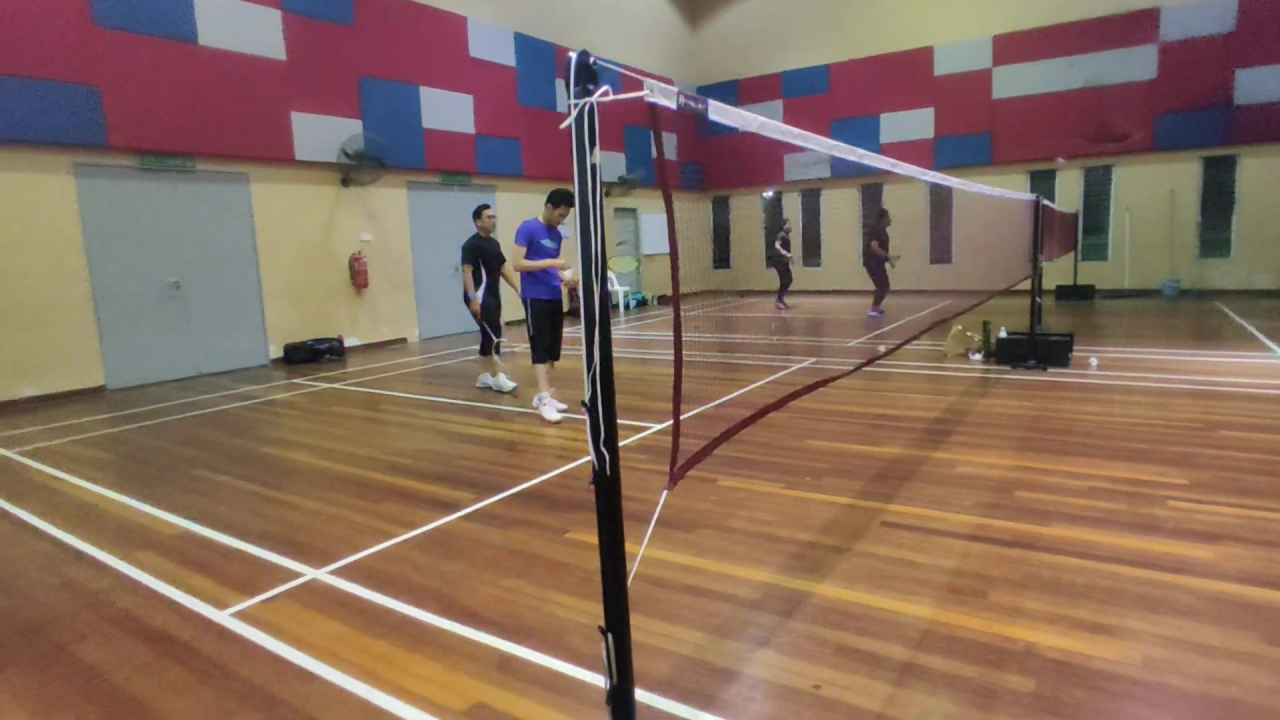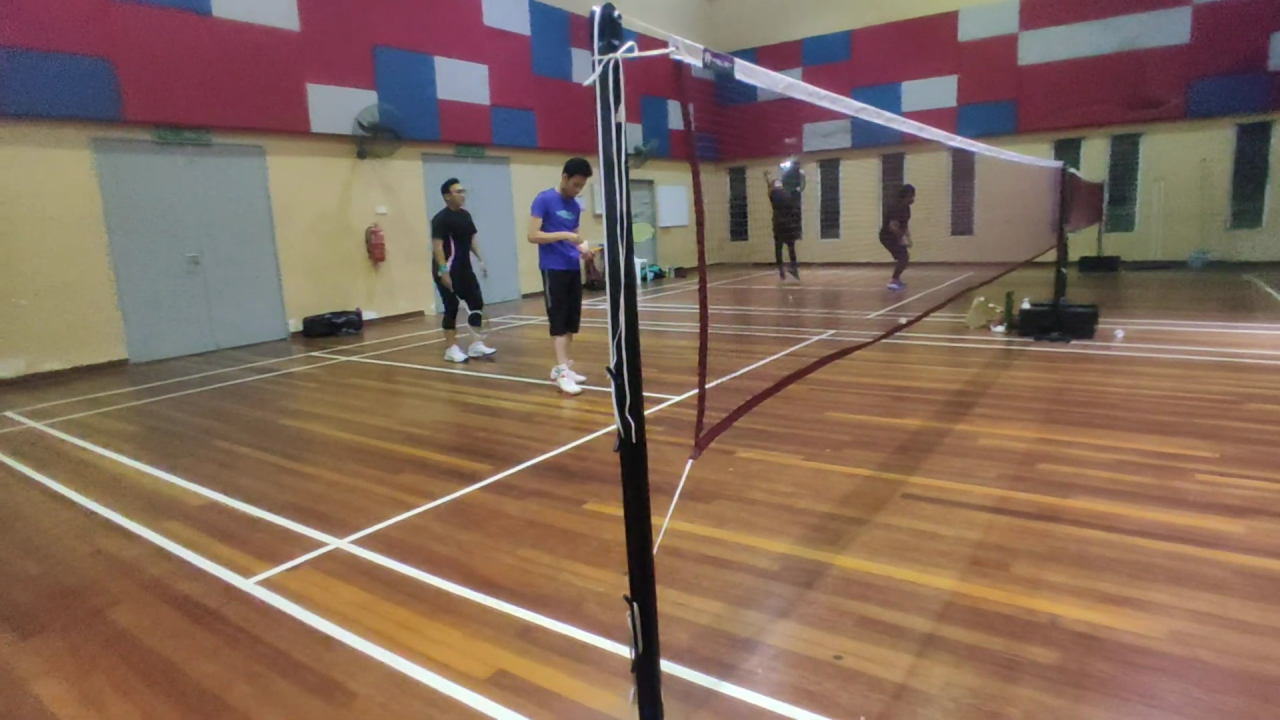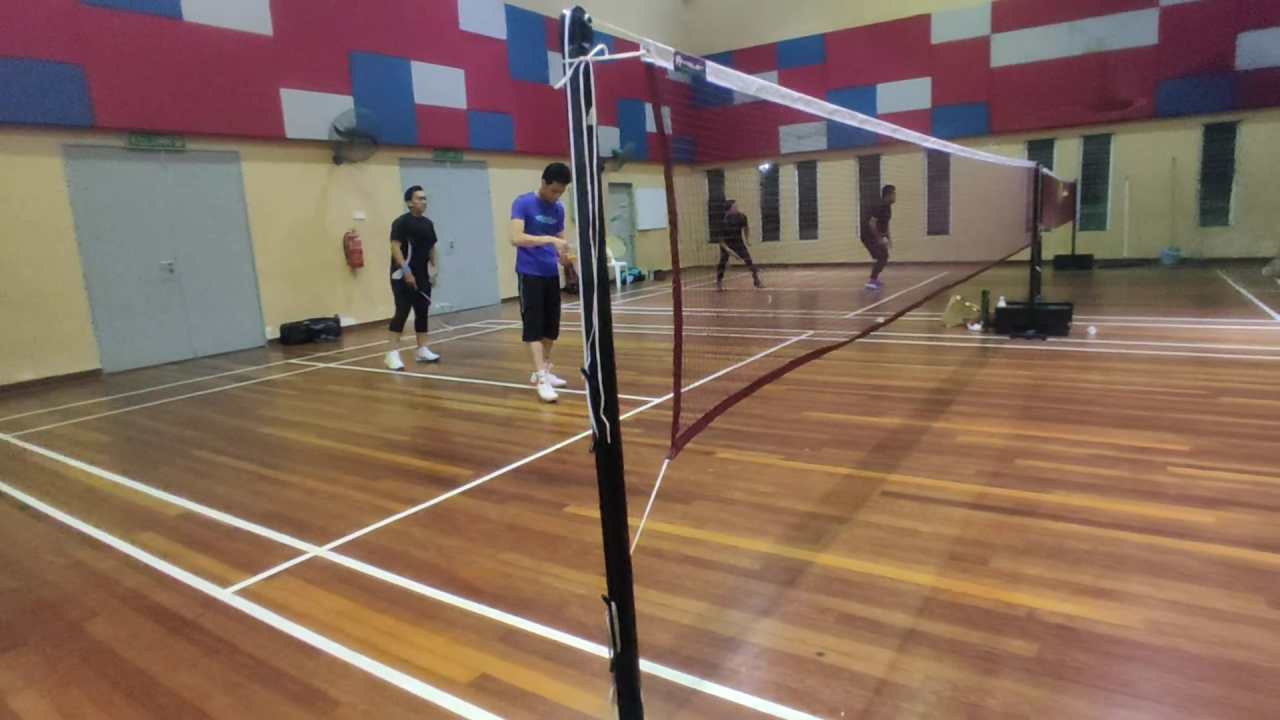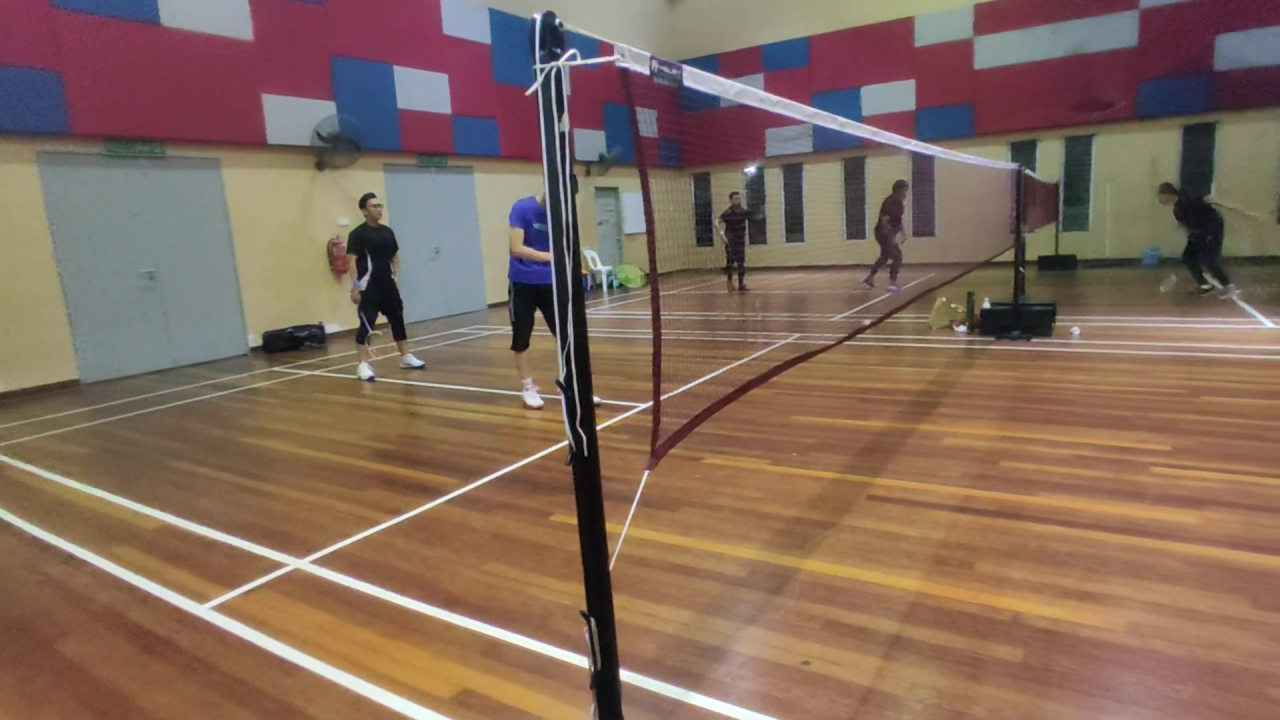
dt=0.7s
person 1, frame 1
left shoulder: (557, 235)
right shoulder: (528, 229)
right elbow: (518, 263)
left wrist: (564, 277)
right wrist: (550, 262)
left hip: (555, 297)
right hip: (536, 298)
left knee: (553, 350)
right knee: (541, 349)
left ankle: (545, 395)
right ankle: (544, 400)
person 1, frame 2
left shoulder: (575, 206)
right shoulder: (544, 200)
right elbow: (532, 235)
left wrist: (583, 248)
right wrist: (564, 235)
left hip: (573, 269)
right hip: (553, 269)
left knee: (571, 321)
right knee: (559, 321)
left ankle: (563, 367)
right ankle: (562, 372)
person 1, frame 3
left shoulder: (558, 209)
right shoulder: (523, 203)
right elbow: (516, 238)
left wrist: (562, 254)
right wrist: (549, 239)
left hip: (551, 274)
right hip: (530, 274)
left knee: (551, 328)
right knee: (534, 328)
left ankle: (543, 371)
right ankle: (541, 380)
person 1, frame 4
right shoulder: (522, 208)
right elbow: (516, 248)
right wrist: (551, 256)
left hip: (549, 282)
right hip: (523, 283)
right knee: (521, 337)
right ankle: (528, 388)
person 2, frame 1
left shoulder: (494, 243)
right shoulder: (472, 244)
left elbow: (503, 269)
right elbow: (467, 271)
left wrist: (518, 289)
right wrist: (473, 297)
left hip: (494, 297)
right hip: (480, 298)
left knee: (489, 336)
right knee: (492, 335)
left ankle: (485, 376)
right ankle: (497, 377)
person 2, frame 2
left shoulder: (466, 215)
right shoulder: (441, 219)
right elbow: (437, 246)
left wrist: (480, 260)
right wrist: (443, 272)
left hip: (466, 270)
right hip: (448, 272)
left knee: (477, 305)
right knee: (451, 309)
left ankle: (477, 344)
right ankle: (451, 349)
person 2, frame 3
left shoulder: (428, 223)
right shoulder: (402, 222)
left elbow: (431, 247)
right elbow: (395, 248)
left wrist: (433, 267)
right wrist: (406, 271)
left hip: (421, 275)
right hip: (403, 275)
left knee: (423, 312)
right knee: (402, 313)
left ankle: (422, 350)
right ankle: (392, 354)
person 2, frame 4
left shoulder: (387, 232)
right shoulder: (358, 234)
left elbow: (394, 255)
right elbow: (351, 260)
left wrist: (395, 275)
right wrist: (355, 286)
left hip: (388, 285)
right hip: (368, 287)
left knee: (397, 320)
right knee: (366, 325)
left ankle: (406, 357)
right ankle: (363, 365)
